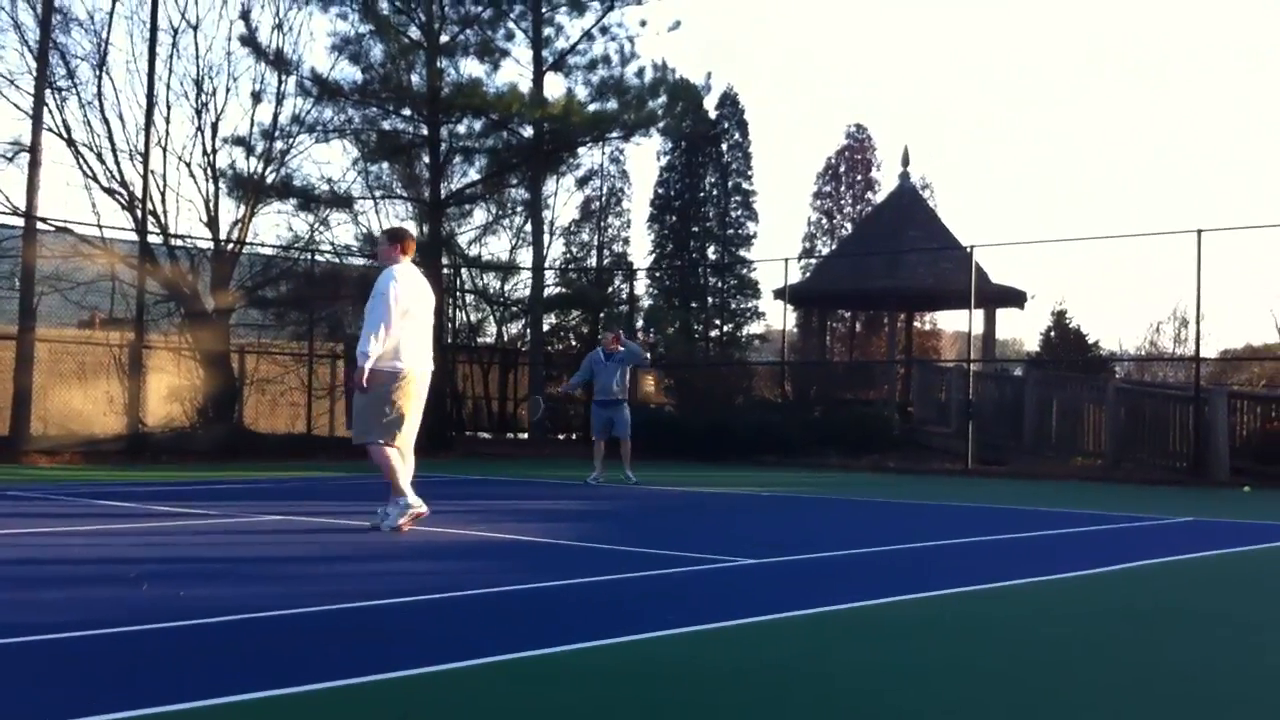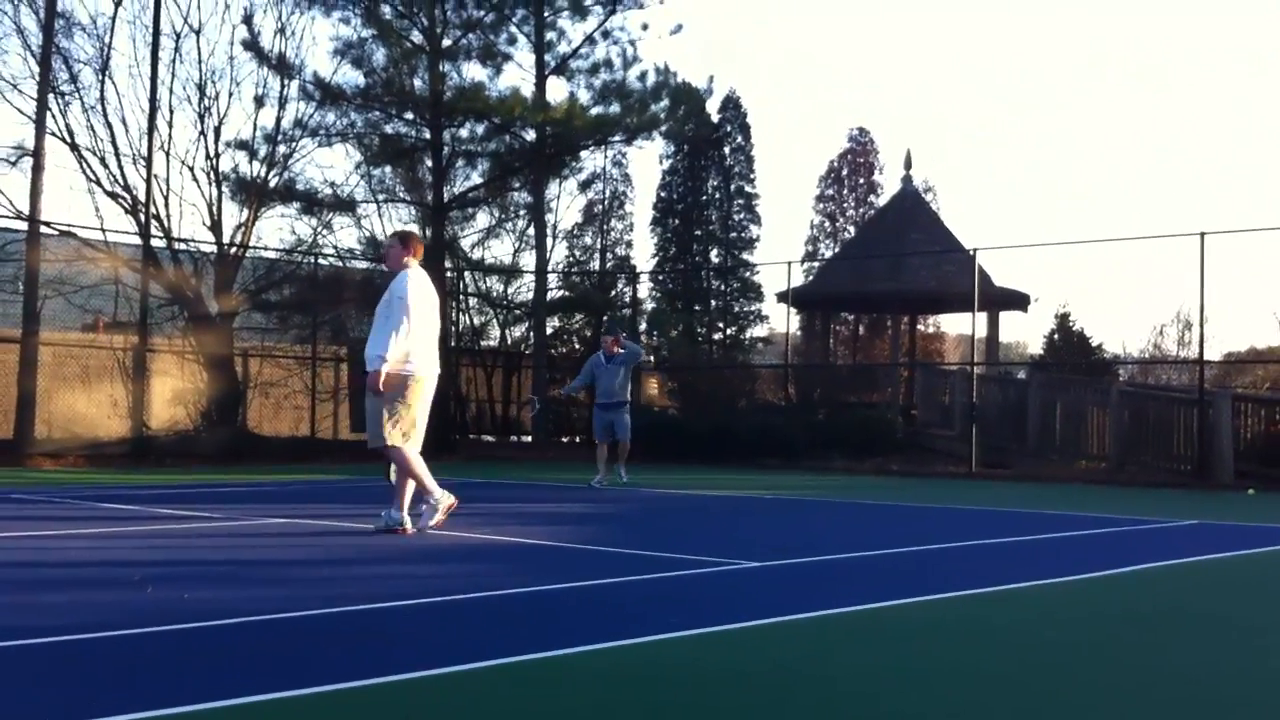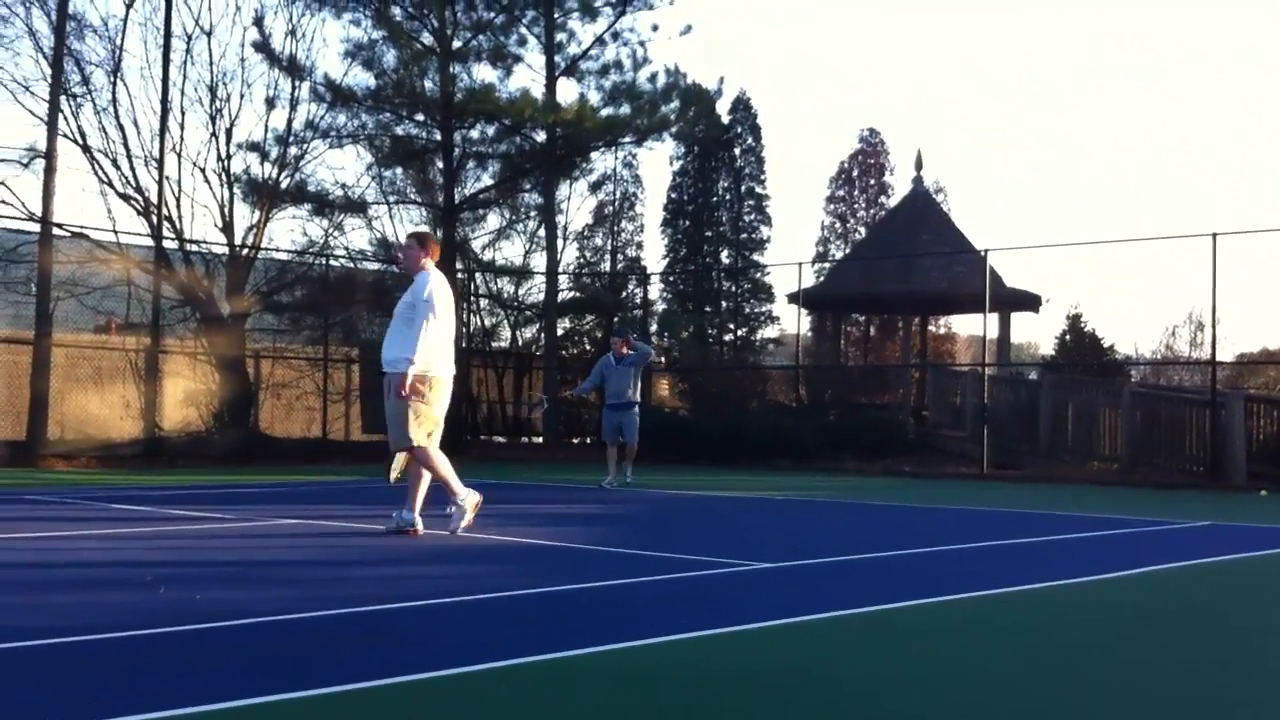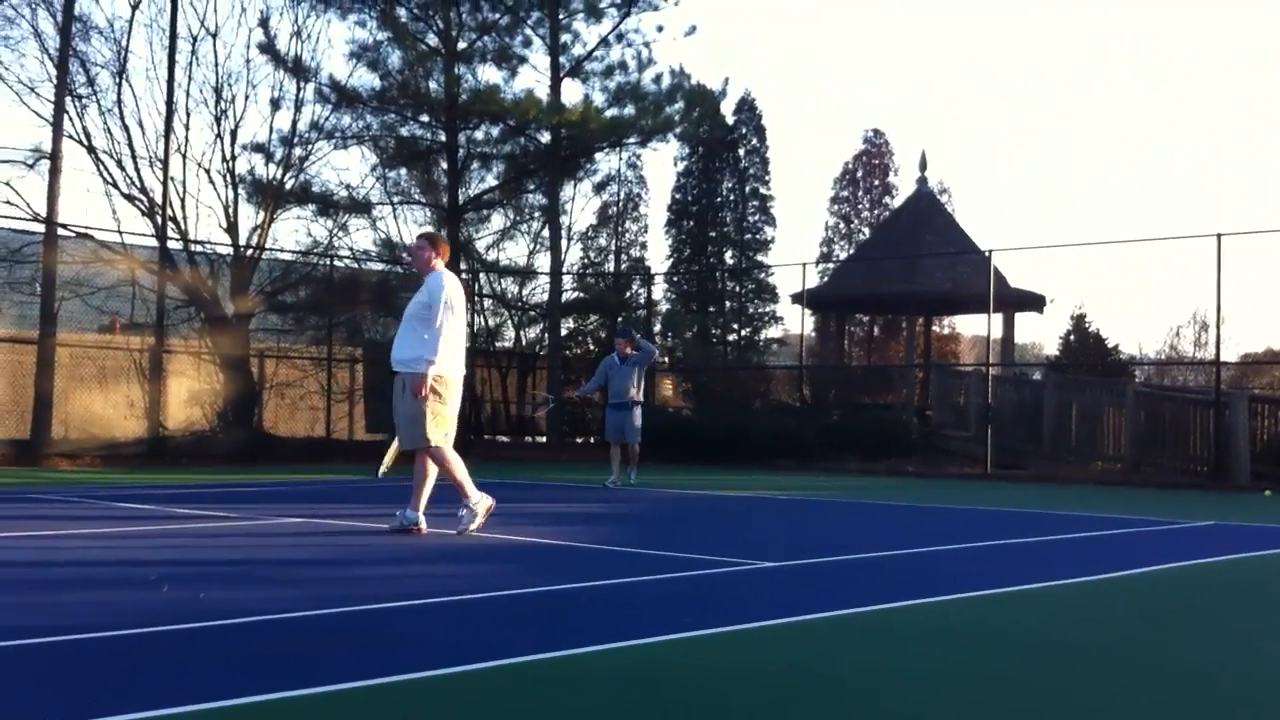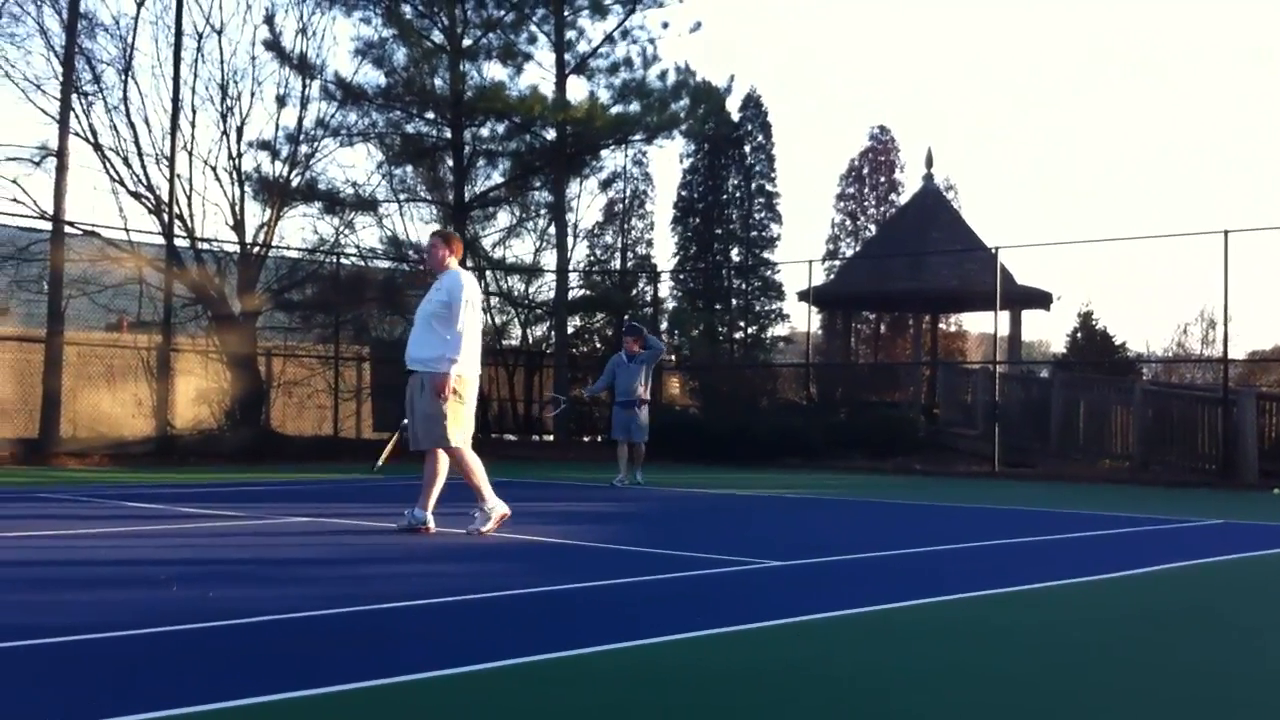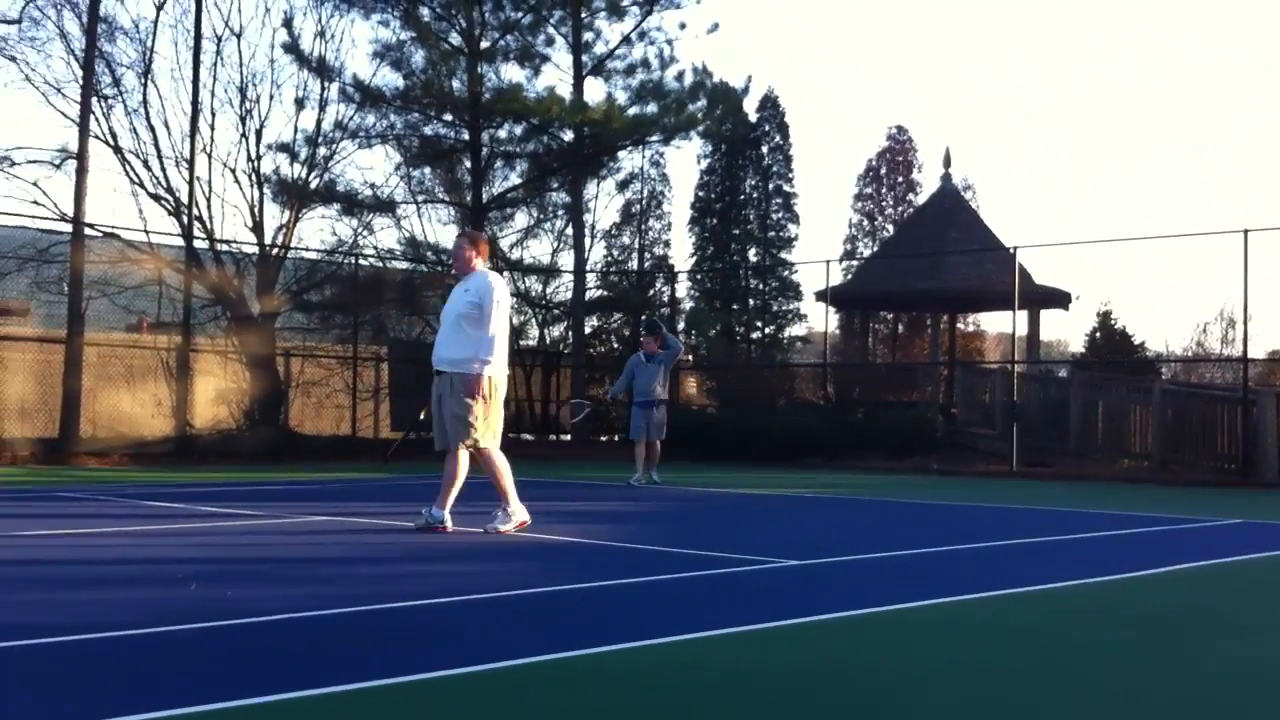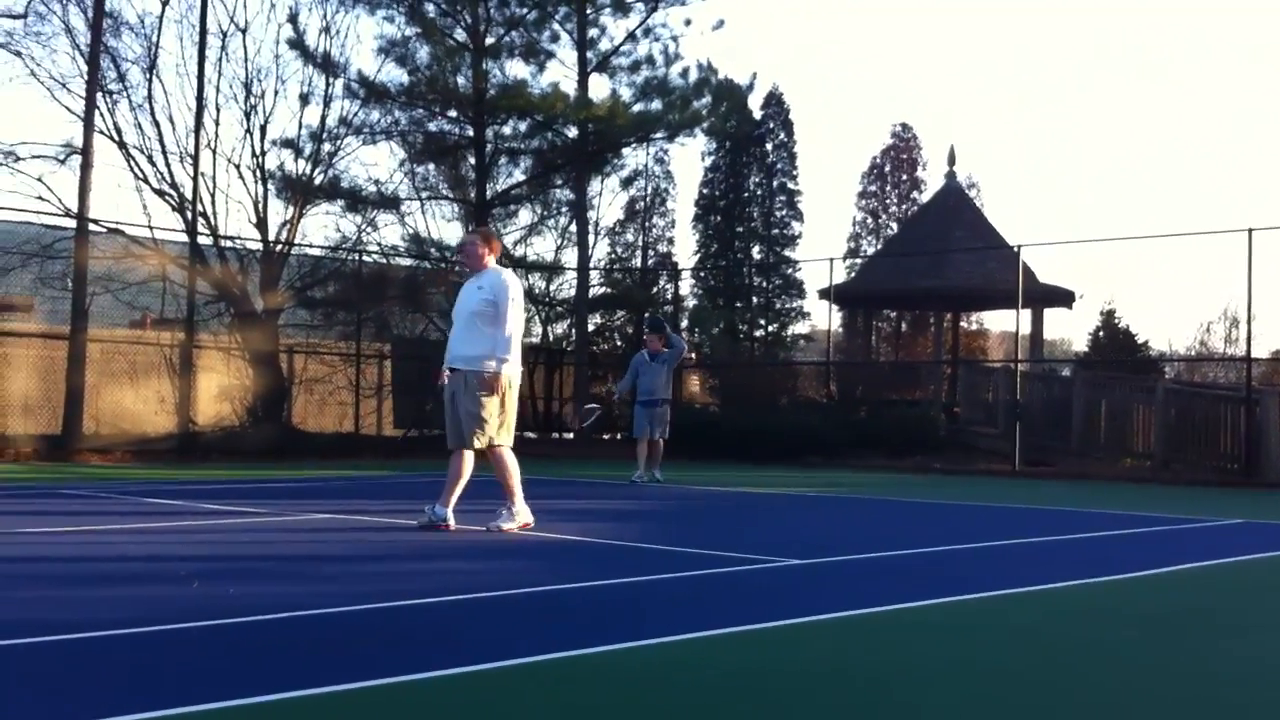
dt=0.1s
person 1, frame 1
left shoulder: (393, 275)
right shoulder: (421, 282)
left elbow: (381, 323)
left wrist: (363, 362)
left hip: (388, 370)
right hip: (417, 370)
left knee: (374, 439)
right knee: (400, 442)
left ankle: (406, 500)
right ankle: (394, 511)
person 1, frame 2
left shoulder: (406, 279)
right shoulder: (417, 282)
left elbow: (401, 327)
left wrist: (381, 366)
left hip: (399, 374)
right hip: (413, 374)
left knee: (392, 441)
right knee: (402, 444)
left ankle: (436, 496)
right ankle: (398, 514)
person 1, frame 3
left shoulder: (427, 281)
right shoulder: (430, 283)
left elbow: (426, 329)
left wrist: (407, 368)
left hip: (418, 376)
right hip: (425, 376)
left knee: (416, 444)
right knee: (420, 445)
left ankle: (463, 496)
right ankle: (409, 515)
person 1, frame 4
left shoulder: (443, 282)
right shoulder: (430, 286)
left elbow: (443, 330)
left wrist: (428, 370)
right wrist: (419, 374)
left hip: (430, 377)
right hip: (411, 376)
left knee: (432, 444)
right knee: (423, 447)
left ankle: (475, 500)
right ankle: (413, 514)
person 1, frame 5
left shoulder: (460, 281)
right shoulder: (440, 285)
left elbow: (464, 330)
left wrist: (449, 370)
right wrist: (431, 373)
left hip: (446, 377)
right hip: (426, 376)
left knee: (452, 444)
right knee: (434, 447)
left ankle: (491, 504)
right ankle: (422, 513)
person 1, frame 6
left shoulder: (489, 283)
right shoulder: (460, 289)
left elbow: (496, 330)
left wrist: (483, 371)
right wrist: (439, 371)
left hip: (475, 377)
right hip: (449, 376)
left knee: (482, 445)
right knee: (454, 447)
left ankle: (513, 509)
right ankle: (440, 512)
person 1, frame 7
left shoulder: (503, 280)
right shoulder: (469, 285)
left elbow: (513, 328)
left wrist: (501, 368)
right wrist: (448, 367)
left hip: (489, 374)
right hip: (462, 373)
left knee: (495, 442)
right knee: (462, 445)
left ankle: (518, 509)
right ankle: (443, 510)
person 2, frame 1
left shoulder: (625, 354)
right shoulder: (594, 356)
left elbow: (642, 356)
right elbow: (581, 376)
left wrist: (624, 341)
right wrist: (565, 388)
left hip: (619, 404)
right hip: (599, 404)
left knee: (625, 437)
right knee: (599, 439)
left ankle: (627, 470)
right ankle: (598, 472)
person 2, frame 2
left shoulder: (626, 357)
right shoulder: (595, 360)
left elbow: (639, 353)
right elbow: (582, 380)
left wrist: (623, 342)
right wrist: (565, 391)
left hip: (621, 407)
right hip: (601, 407)
left knee: (624, 440)
right knee: (601, 442)
left ankle: (621, 466)
right ankle: (601, 475)
person 2, frame 3
left shoulder: (636, 359)
right shoulder: (605, 361)
left elbow: (649, 353)
right elbow: (592, 381)
left wrist: (632, 342)
right wrist: (576, 392)
left hip: (630, 408)
right hip: (610, 408)
left knee: (632, 442)
right knee: (611, 443)
left ankle: (628, 465)
right ankle: (612, 476)
person 2, frame 4
left shoulder: (639, 359)
right shoulder: (609, 361)
left elbow: (653, 352)
right elbow: (596, 381)
left wrist: (637, 339)
right wrist: (581, 392)
left hip: (632, 408)
right hip: (613, 407)
left knee: (632, 443)
right knee: (615, 443)
left ankle: (632, 469)
right ankle: (615, 476)
person 2, frame 5
left shoulder: (647, 358)
right shoulder: (616, 360)
left elbow: (661, 349)
right elbow: (604, 380)
left wrist: (646, 335)
right wrist: (590, 391)
left hip: (639, 406)
right hip: (620, 405)
left knee: (639, 442)
right knee: (622, 441)
left ankle: (637, 471)
right ankle: (623, 475)
person 2, frame 6
left shoulder: (665, 357)
right shoulder: (635, 360)
left elbow: (678, 348)
right elbow: (624, 380)
left wrist: (664, 333)
right wrist: (612, 393)
left hip: (658, 406)
right hip: (639, 405)
left knee: (654, 440)
right knee: (639, 440)
left ankle: (652, 471)
right ankle: (640, 474)
person 2, frame 7
left shoulder: (669, 357)
right shoulder: (639, 358)
left elbow: (682, 348)
right elbow: (629, 379)
left wrist: (668, 332)
right wrist: (619, 393)
left hip: (661, 404)
right hip: (642, 404)
left knee: (657, 438)
right knee: (642, 438)
left ankle: (655, 470)
right ankle: (641, 472)
